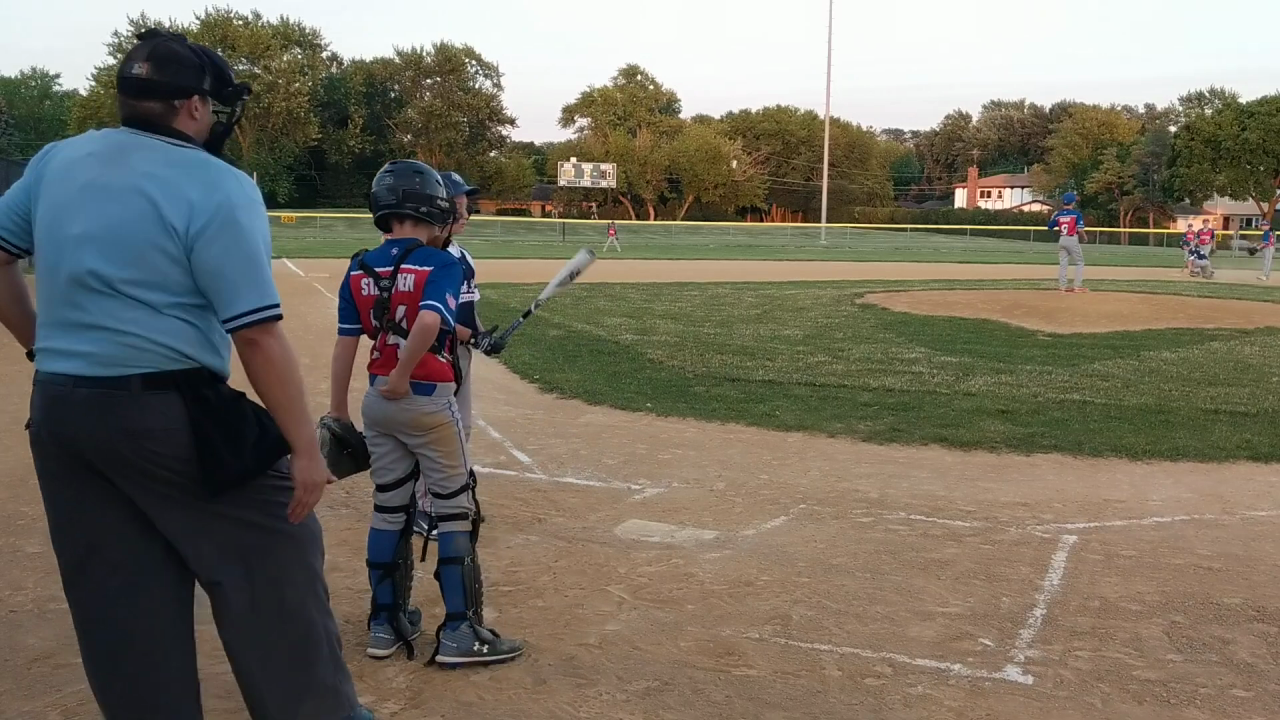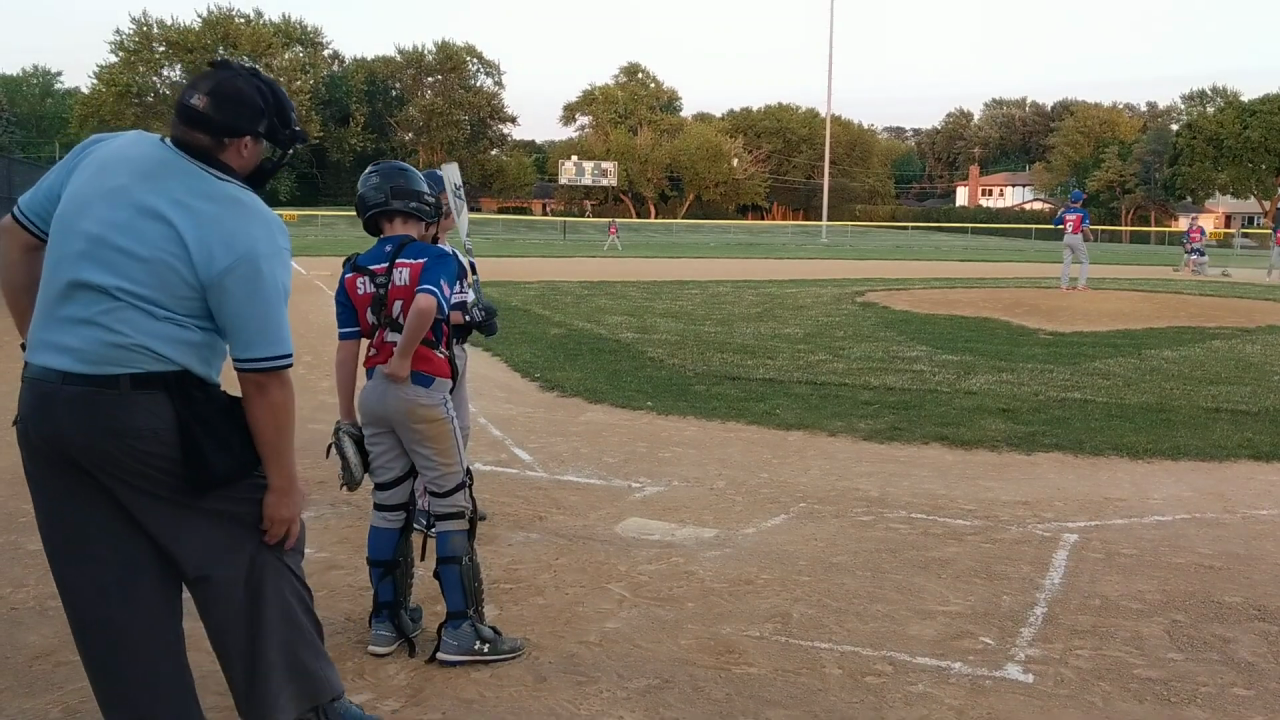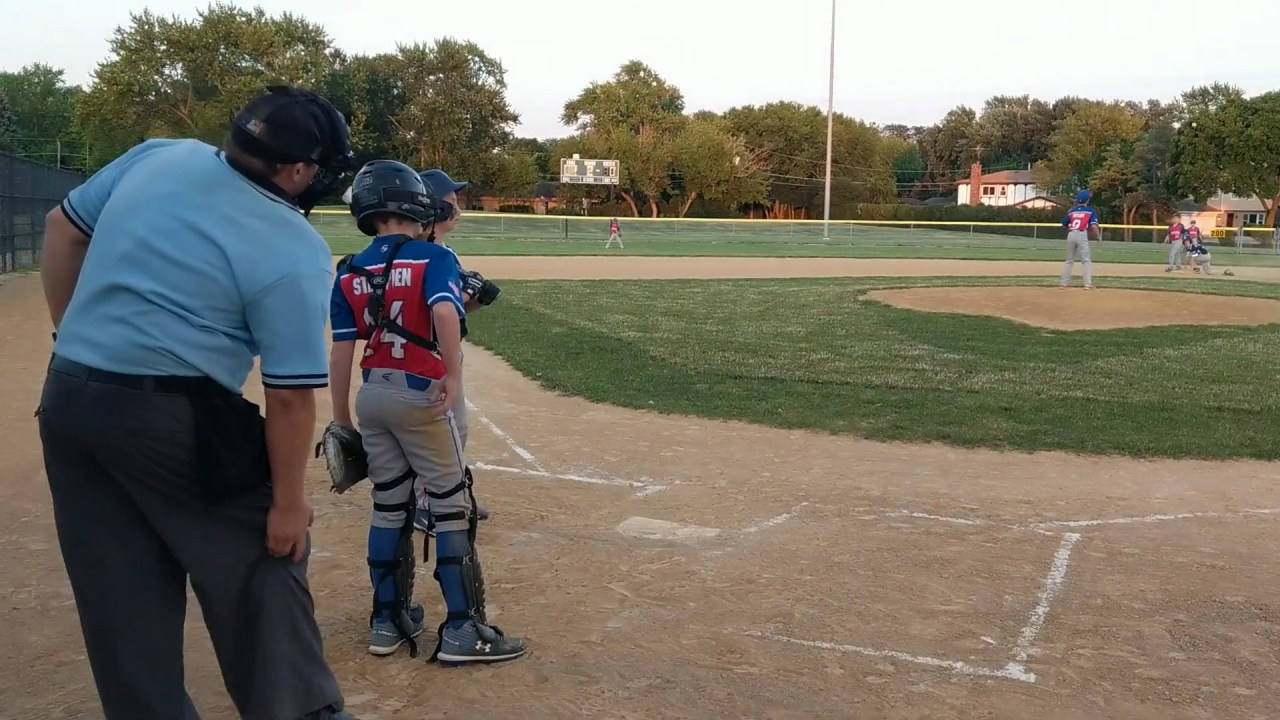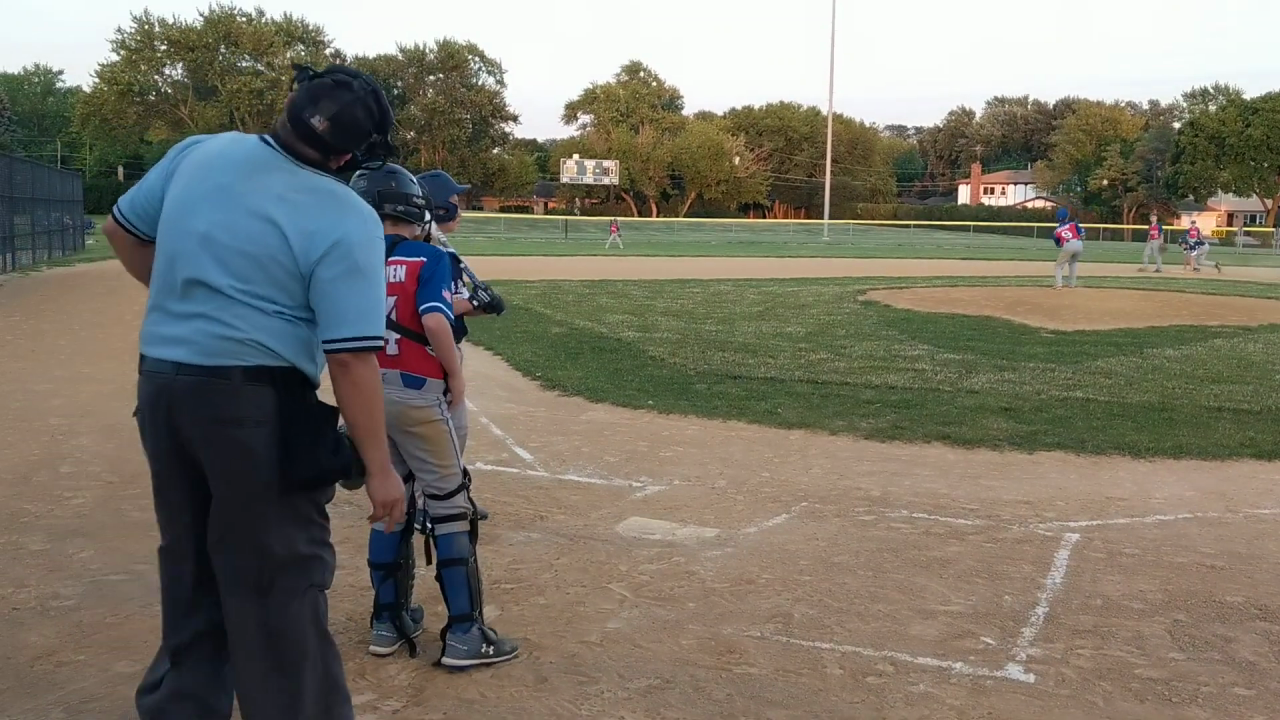
dt=0.5s
person 1, frame 1
left shoulder: (57, 161)
right shoulder: (219, 189)
right elbow: (257, 333)
right wrist: (303, 448)
left hip: (58, 412)
right hip: (168, 414)
left knee: (118, 595)
right knee: (275, 541)
person 1, frame 2
left shoulder: (100, 152)
right shoulder: (248, 228)
right elbow: (264, 377)
right wrist: (284, 486)
right hip: (152, 415)
left knee: (113, 590)
right knee: (257, 540)
person 1, frame 3
left shoulder: (157, 156)
right shoulder: (296, 251)
left elbow: (63, 229)
right elbow: (289, 396)
left wrist: (73, 335)
right wrist: (289, 501)
left hip: (67, 402)
right hip: (171, 415)
left knee: (118, 588)
right knee: (262, 548)
person 1, frame 4
left shoulder: (201, 154)
right shoulder: (347, 219)
left elbow: (123, 231)
right elbow: (351, 357)
right wrist: (379, 466)
left hip: (160, 390)
right hip: (254, 403)
left knee: (191, 564)
right knee: (282, 574)
person 2, frame 1
left shoulder: (360, 270)
right shoulder: (442, 264)
left elbow: (345, 344)
right elbow: (429, 324)
left wrist: (337, 410)
right wrist: (403, 375)
left hip: (377, 401)
right hip: (426, 401)
left knee: (390, 510)
right knee: (456, 512)
left ankle: (386, 623)
right ankle: (460, 632)
person 2, frame 2
left shoulder: (353, 272)
right shoulder: (435, 258)
left elbow: (347, 350)
right elbow: (424, 306)
left wrist: (347, 416)
right wrist: (403, 360)
left hip: (374, 396)
right hip: (423, 396)
left knee: (389, 507)
right knee: (452, 510)
left ankle: (387, 621)
right ankle: (461, 630)
person 2, frame 3
left shoulder: (349, 273)
right shoulder: (434, 258)
left elbow: (341, 350)
right elbow: (444, 312)
left wrist: (341, 418)
right wrist: (452, 376)
left hip: (372, 396)
right hip: (420, 396)
left knee: (389, 507)
right knee: (452, 510)
left ankle: (388, 621)
right ankle: (462, 630)
person 2, frame 4
right shoulder: (429, 257)
right elbow: (435, 322)
right wrist: (456, 378)
right hip: (418, 397)
right knee: (450, 512)
left ankle: (389, 621)
right ankle: (465, 634)
person 3, frame 1
left shoulder: (462, 256)
left wrist: (484, 334)
right wrist: (474, 338)
left hip: (461, 353)
left knee: (461, 428)
right ankle: (425, 508)
person 3, frame 2
left shoulder: (456, 255)
left wrist: (480, 316)
right wrist: (467, 316)
left hip: (456, 350)
left knee: (459, 428)
right ankle: (424, 507)
person 3, frame 3
left shoulder: (448, 255)
left elbow: (462, 306)
left wrist: (478, 294)
right wrist: (465, 294)
left knee: (457, 427)
right ankle: (425, 506)
person 3, frame 4
left shoulder: (450, 256)
left elbow: (460, 305)
left wrist: (483, 302)
right wrist: (473, 302)
left hip: (451, 352)
left knee: (457, 428)
